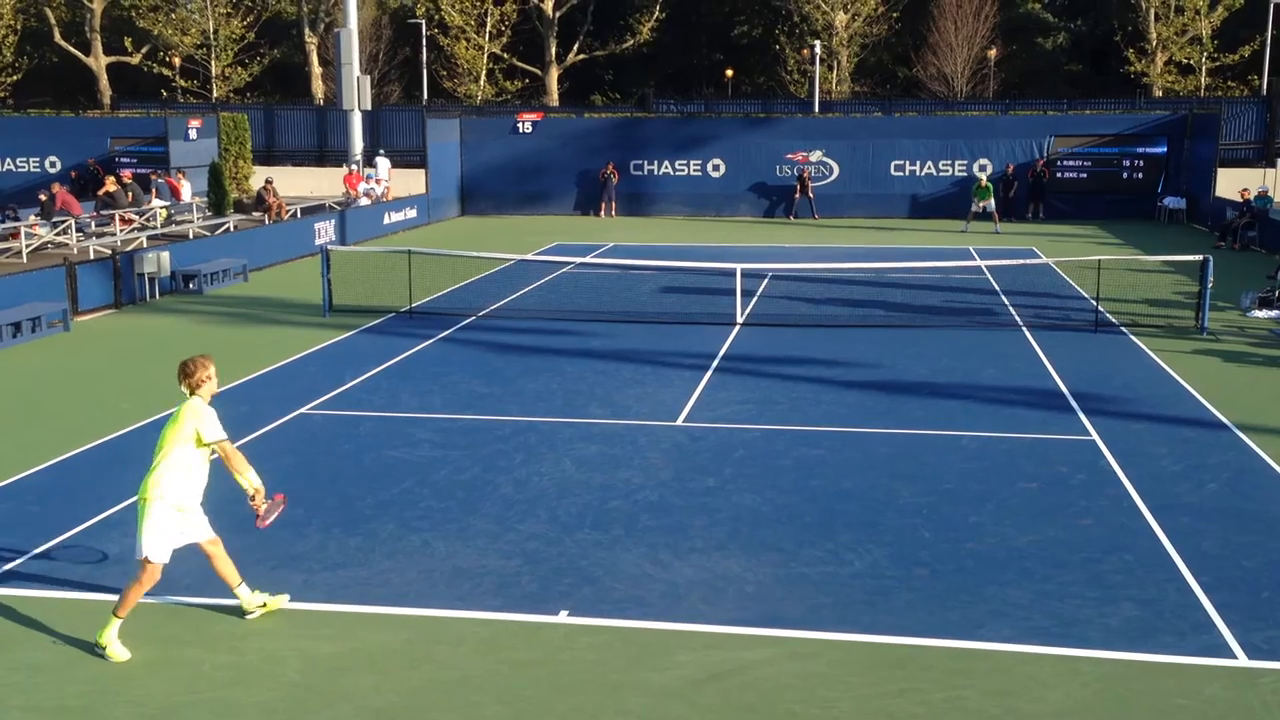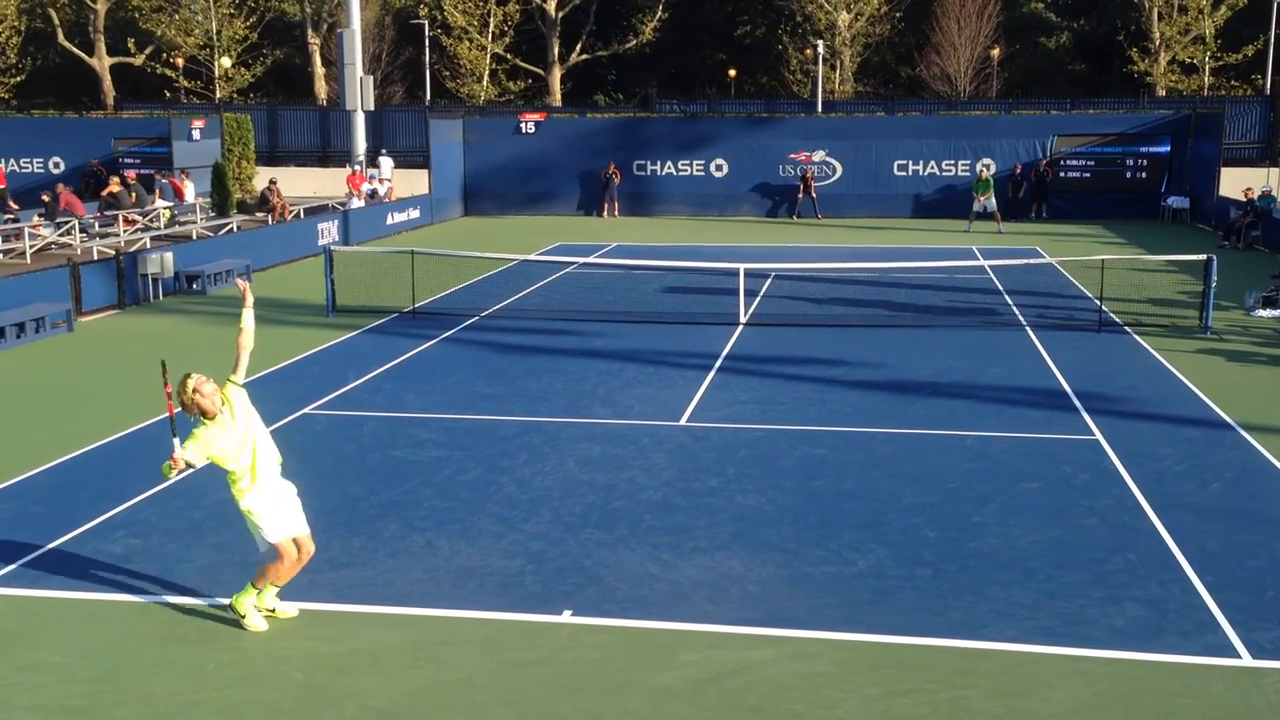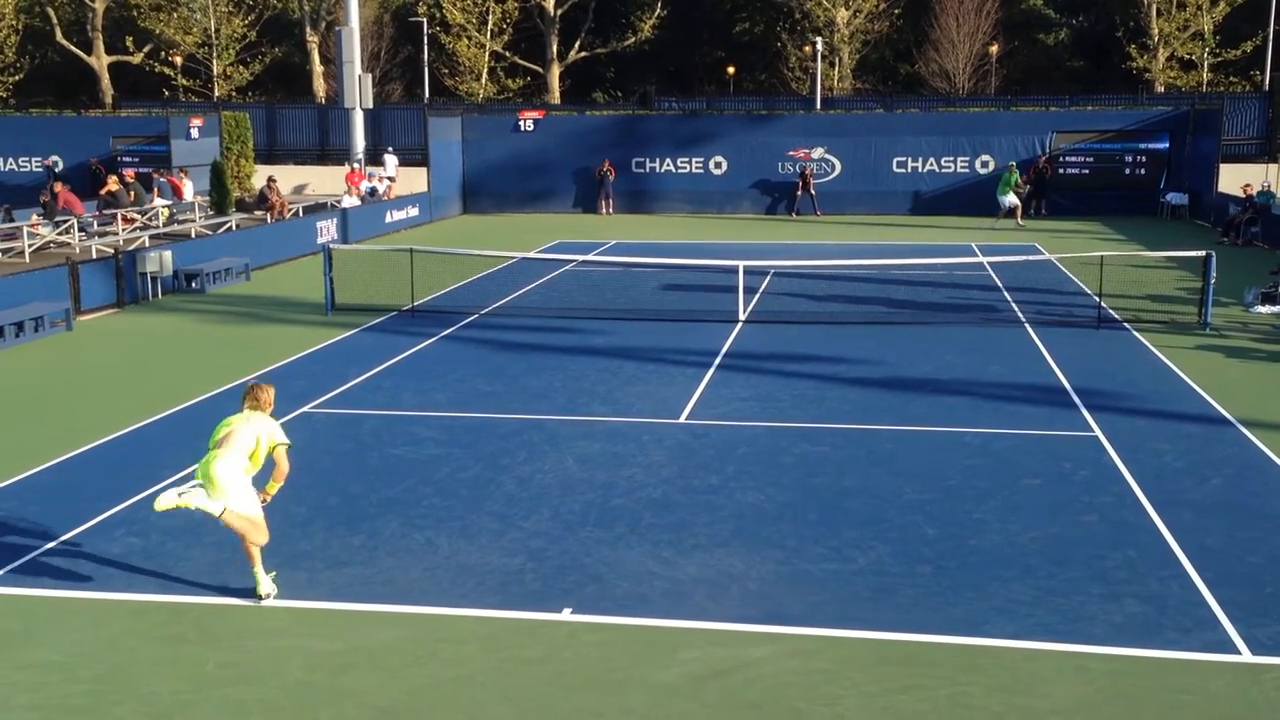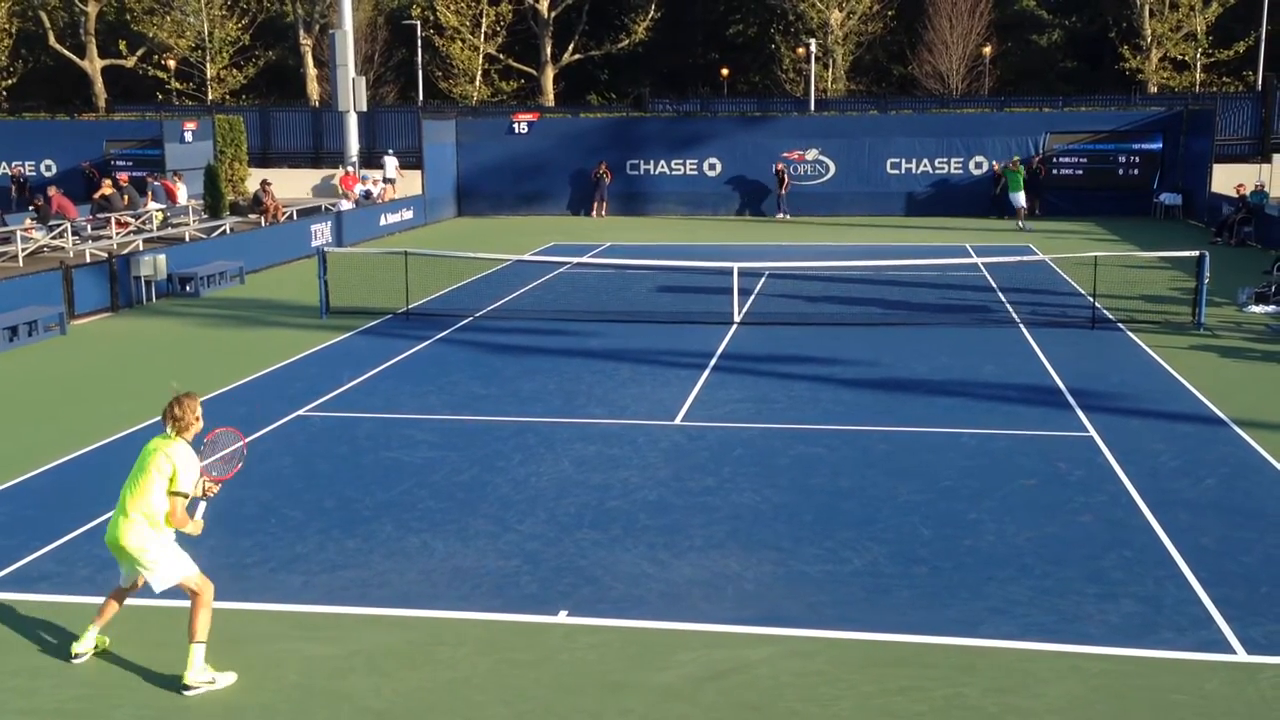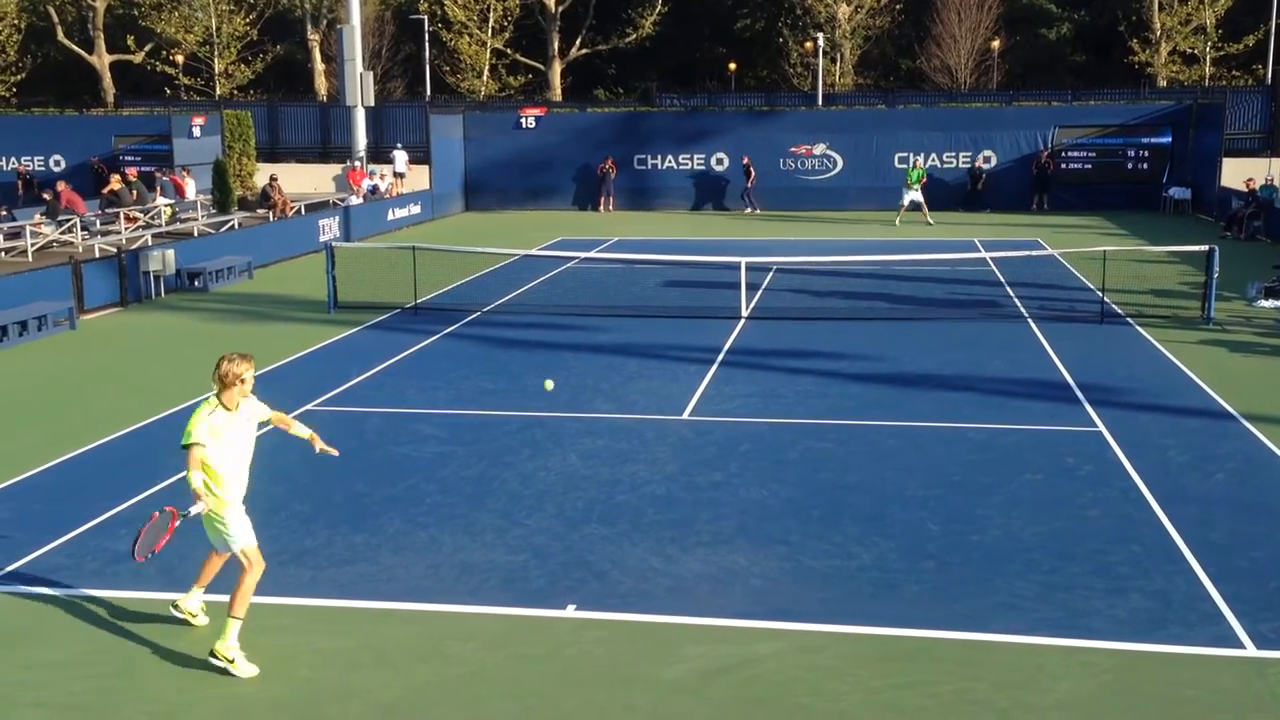
dt=1s
person 1, frame 1
left shoulder: (193, 411)
right shoulder: (201, 412)
left elbow: (226, 458)
right elbow: (231, 456)
left wrist: (250, 490)
right wrist: (258, 486)
left hip: (183, 502)
right hip: (161, 501)
left knee: (214, 545)
right knee: (150, 573)
left ankle: (251, 600)
right ankle: (107, 636)
person 1, frame 2
left shoulder: (232, 394)
right shoulder: (202, 437)
left elbow: (244, 346)
right elbow: (172, 470)
left wrist: (247, 304)
right wrist: (172, 465)
left hip: (278, 485)
right hip: (254, 495)
left knee: (306, 550)
right knee: (287, 557)
left ankle: (265, 598)
right ankle: (244, 601)
person 1, frame 3
left shoulder: (230, 421)
right shoulder: (272, 427)
right elbow: (282, 468)
right wrist: (269, 492)
left hip: (204, 472)
right hip: (227, 473)
left knee: (247, 522)
right knee: (259, 536)
left ankle: (262, 582)
right ankle: (195, 500)
person 1, frame 4
left shoulder: (156, 444)
right shoulder: (186, 458)
right elbow: (176, 517)
left wrist: (194, 489)
right wrist: (193, 526)
left hip: (120, 532)
right hip: (147, 539)
left knee: (135, 582)
right knee: (203, 591)
left ankle: (86, 641)
right ankle: (197, 672)
person 1, frame 5
left shoulder: (249, 404)
right shoulder: (204, 417)
left elbow: (279, 418)
right elbow: (192, 462)
left wrist: (312, 436)
right wrist: (198, 486)
left hip: (227, 498)
right hip: (221, 502)
left knee: (222, 550)
right knee: (253, 565)
left ankle: (189, 601)
right ankle: (226, 646)
